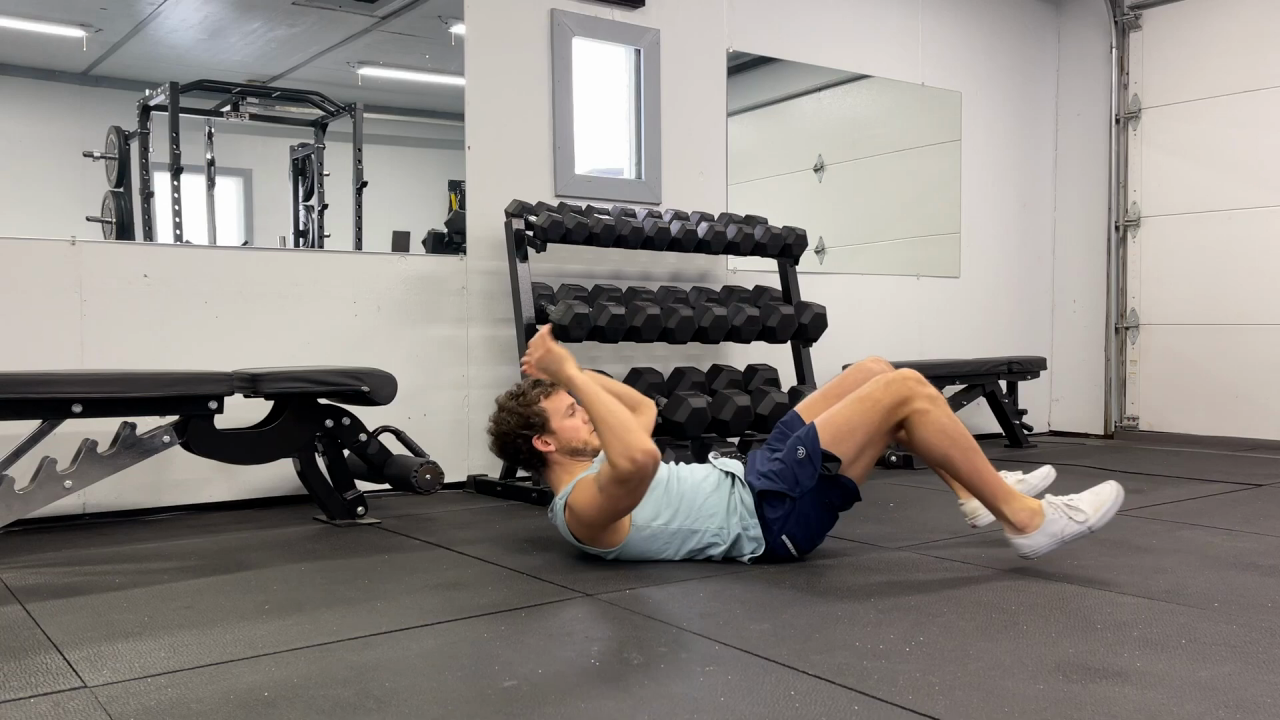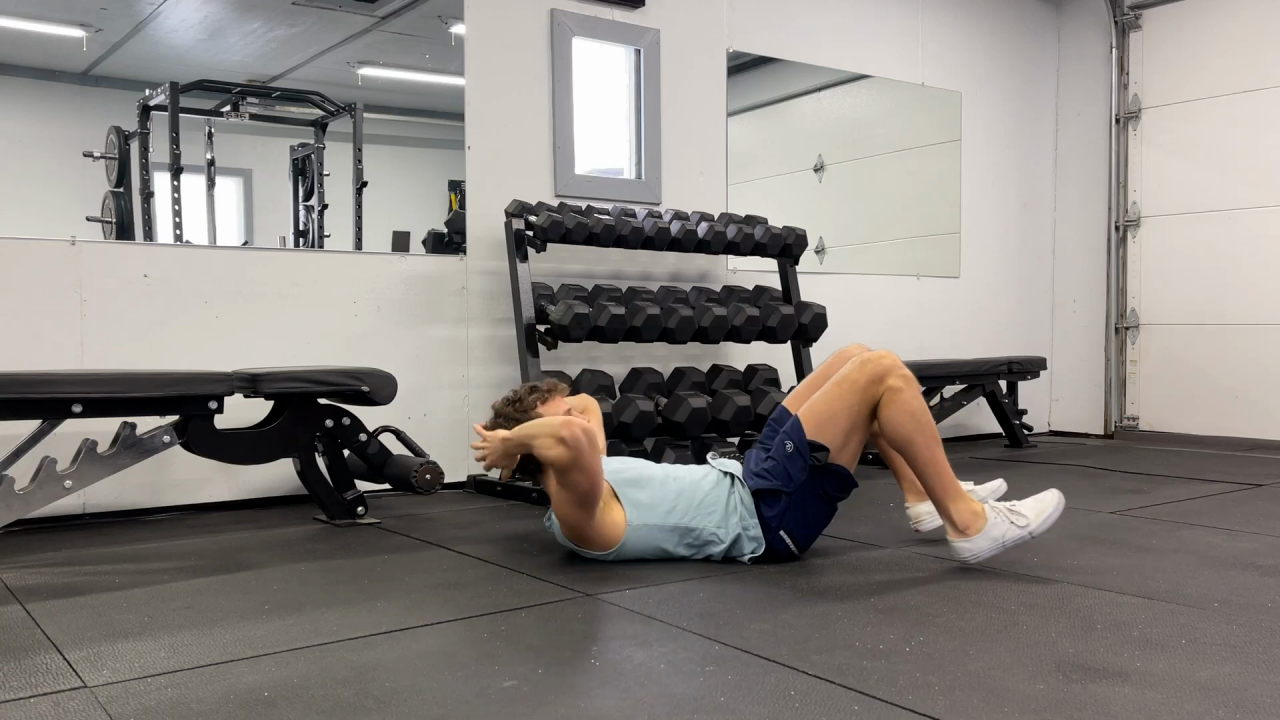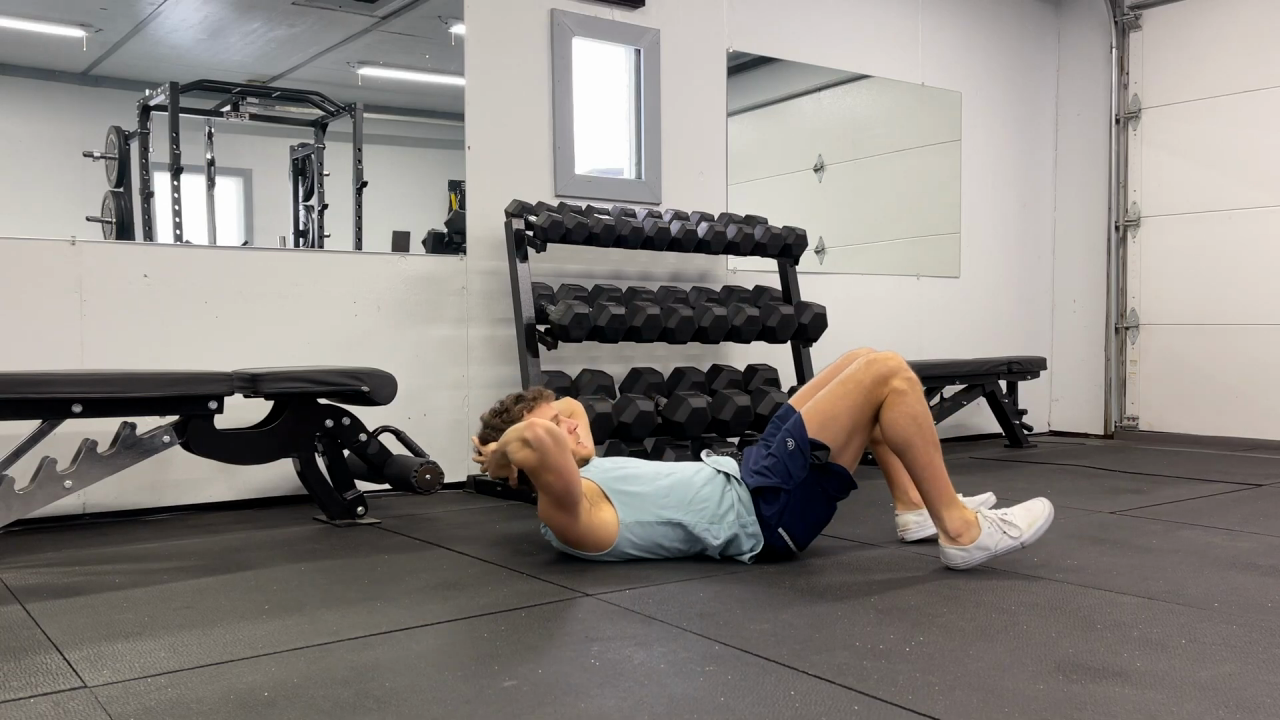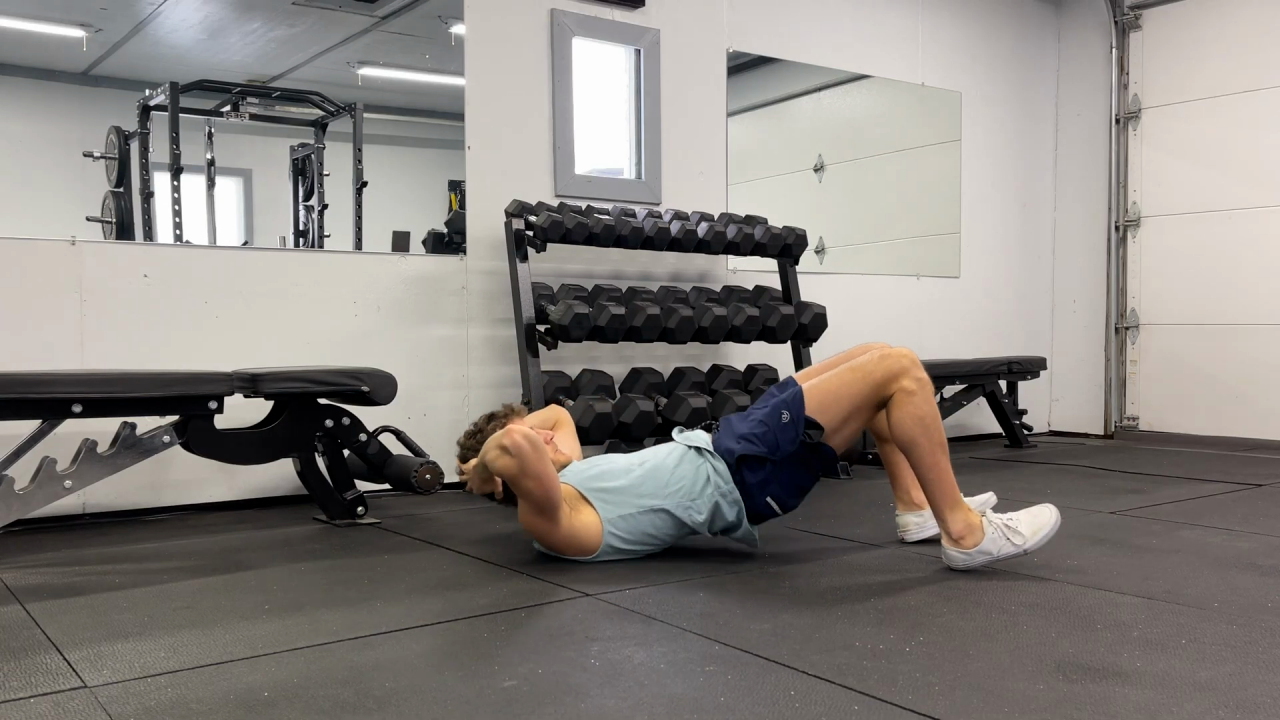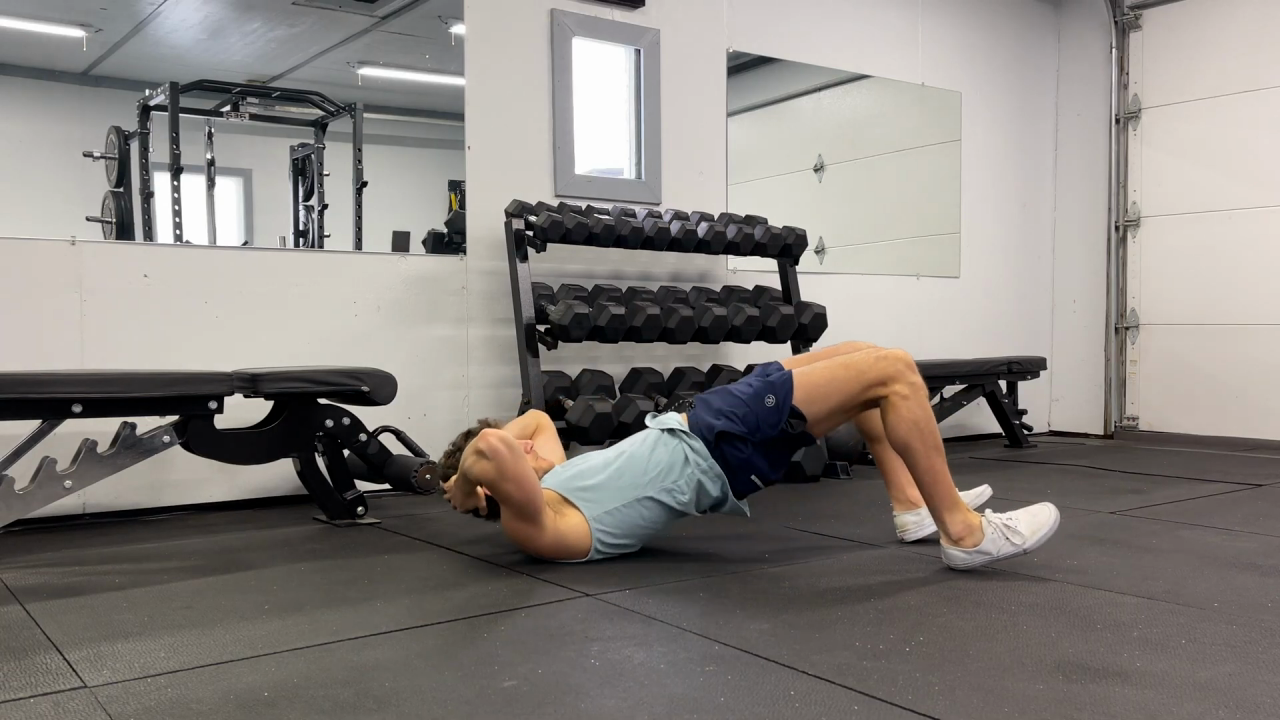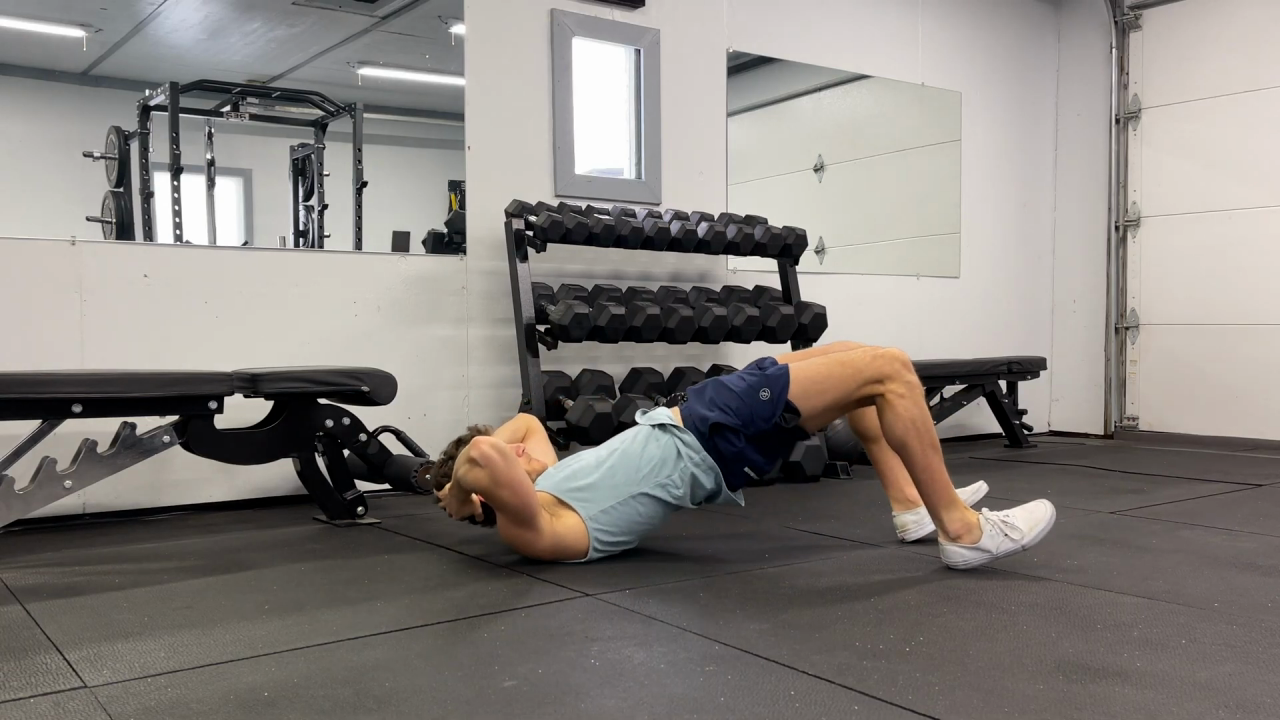
dt=0.2s
person 1, frame 1
left shoulder: (592, 488)
right shoulder: (585, 513)
left elbow: (642, 409)
right elbow: (639, 458)
left wrist: (572, 378)
right wrist: (567, 373)
left hip: (755, 479)
right hip: (773, 516)
left knee: (873, 373)
right knee: (906, 388)
left ankle: (982, 496)
right ankle: (1025, 519)
person 1, frame 2
left shoulder: (584, 482)
right shoulder: (576, 512)
left elbow: (584, 405)
right elbow: (566, 435)
left wrist: (515, 433)
right wrist: (512, 443)
left hip: (748, 478)
right hip: (769, 514)
left knee: (857, 359)
right knee: (885, 371)
left ankle: (926, 500)
right ankle: (968, 523)
person 1, frame 3
left shoulder: (582, 481)
right shoulder: (567, 516)
left elbow: (572, 404)
right elbow: (540, 440)
left wrist: (508, 439)
right wrist: (504, 453)
left hip: (744, 478)
right hip: (764, 504)
left knee: (870, 366)
right knee: (892, 373)
left ankle: (916, 509)
right ankle: (962, 530)
person 1, frame 4
left shoulder: (569, 481)
right shoulder: (550, 522)
left elbow: (558, 412)
right elbow: (516, 445)
left wrist: (501, 447)
right wrist: (483, 467)
left hip: (728, 446)
right hip: (746, 467)
left knee: (877, 359)
right knee: (903, 369)
left ankle: (918, 510)
right ankle: (965, 533)
person 1, frame 5
left shoulder: (554, 484)
right shoulder: (536, 527)
left elbow: (536, 418)
right elbow: (495, 450)
left wrist: (481, 458)
right wrist: (466, 479)
left hip: (711, 423)
right hip: (725, 439)
left knee: (863, 358)
right knee: (898, 371)
left ankle: (913, 506)
right ankle: (964, 532)
person 1, frame 6
left shoulder: (545, 487)
right shoulder: (531, 529)
left elbow: (524, 420)
right elbow: (483, 456)
left wrist: (489, 448)
right wrist: (460, 486)
left hip: (701, 418)
right hip: (716, 439)
left knee: (857, 357)
right knee: (893, 370)
left ankle: (911, 506)
right ankle: (962, 530)
